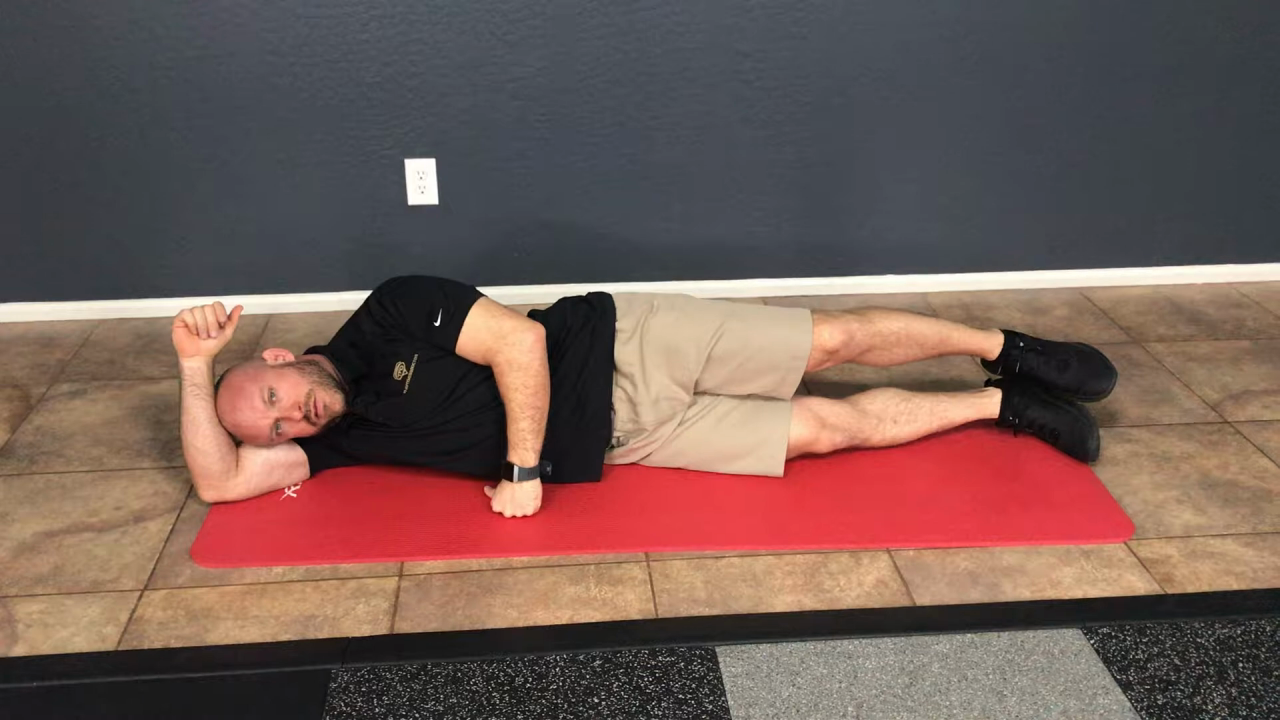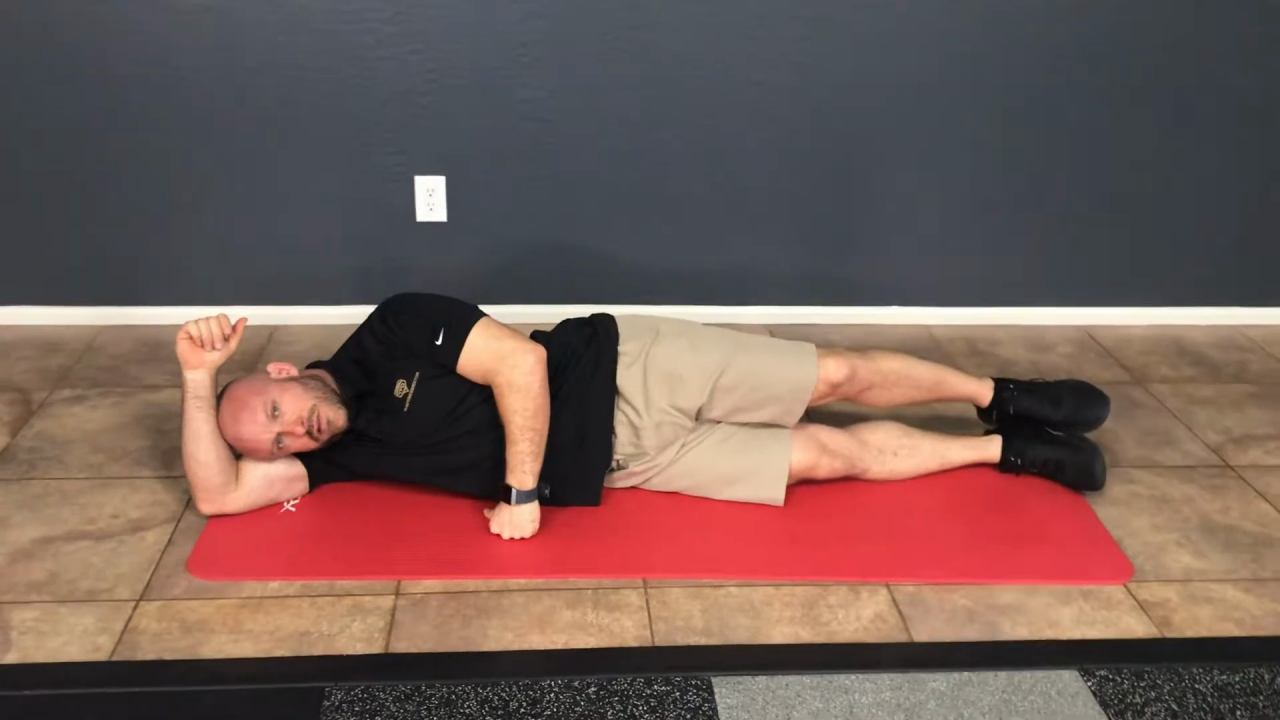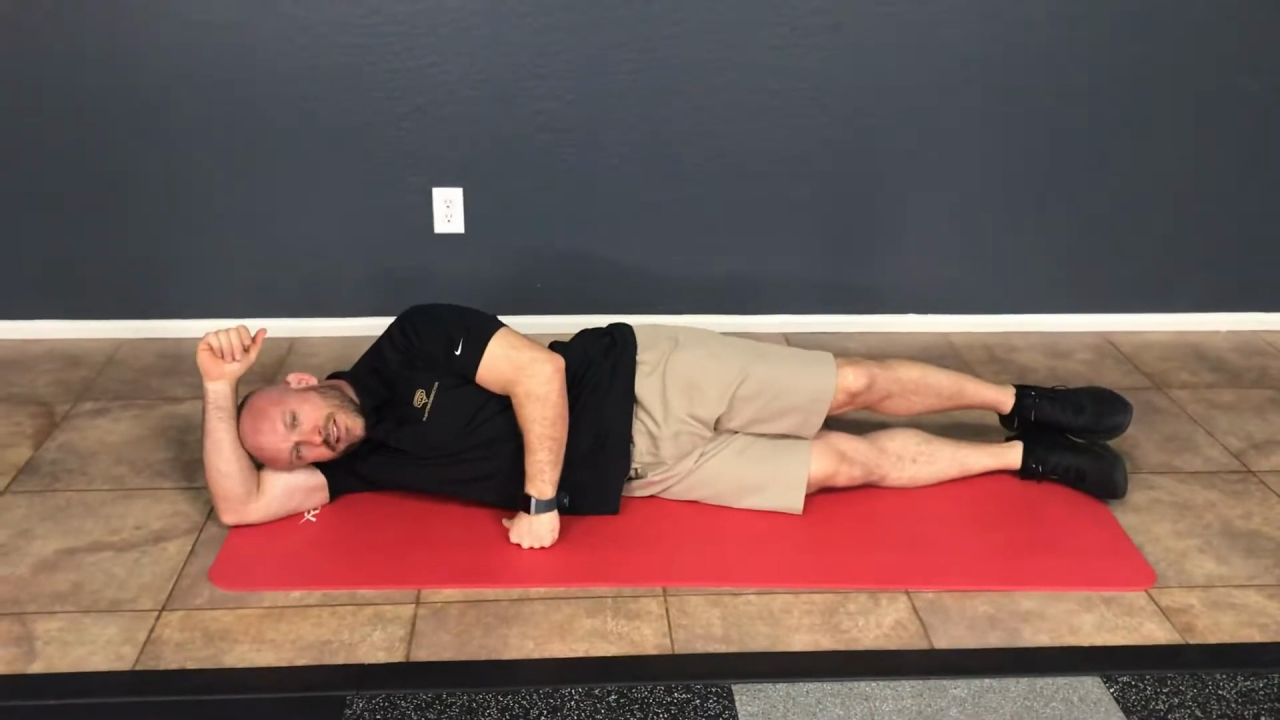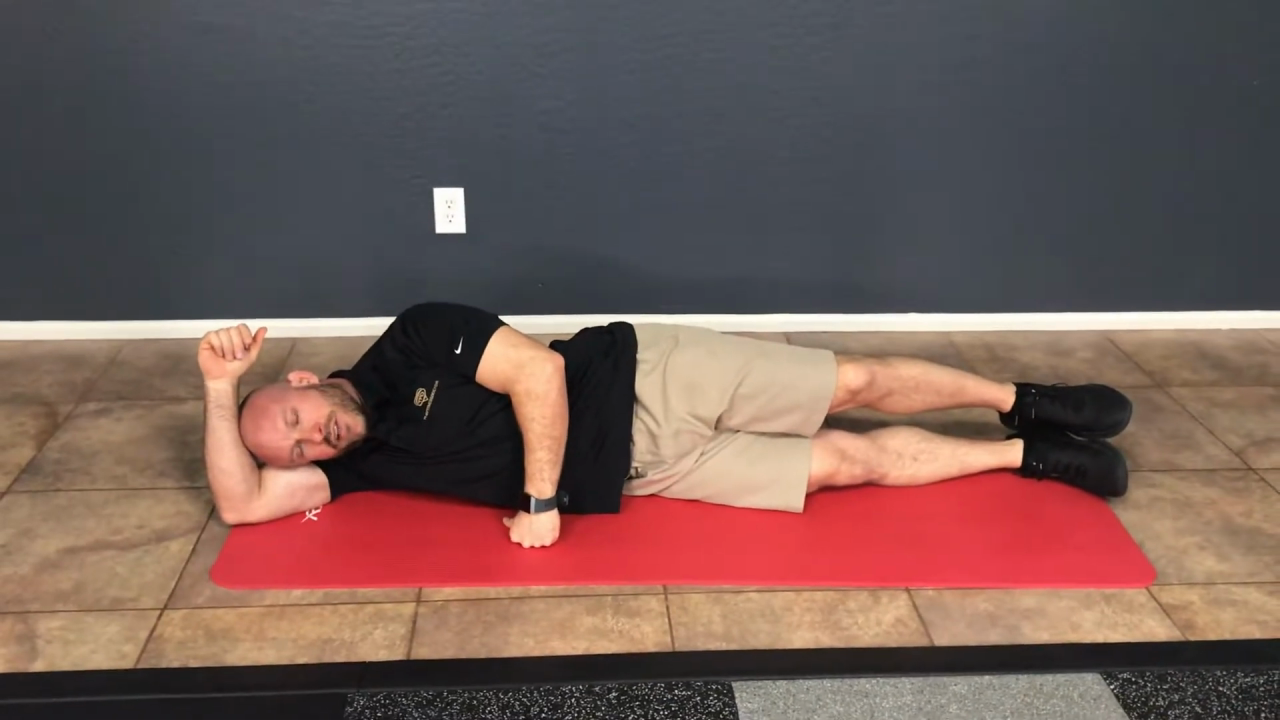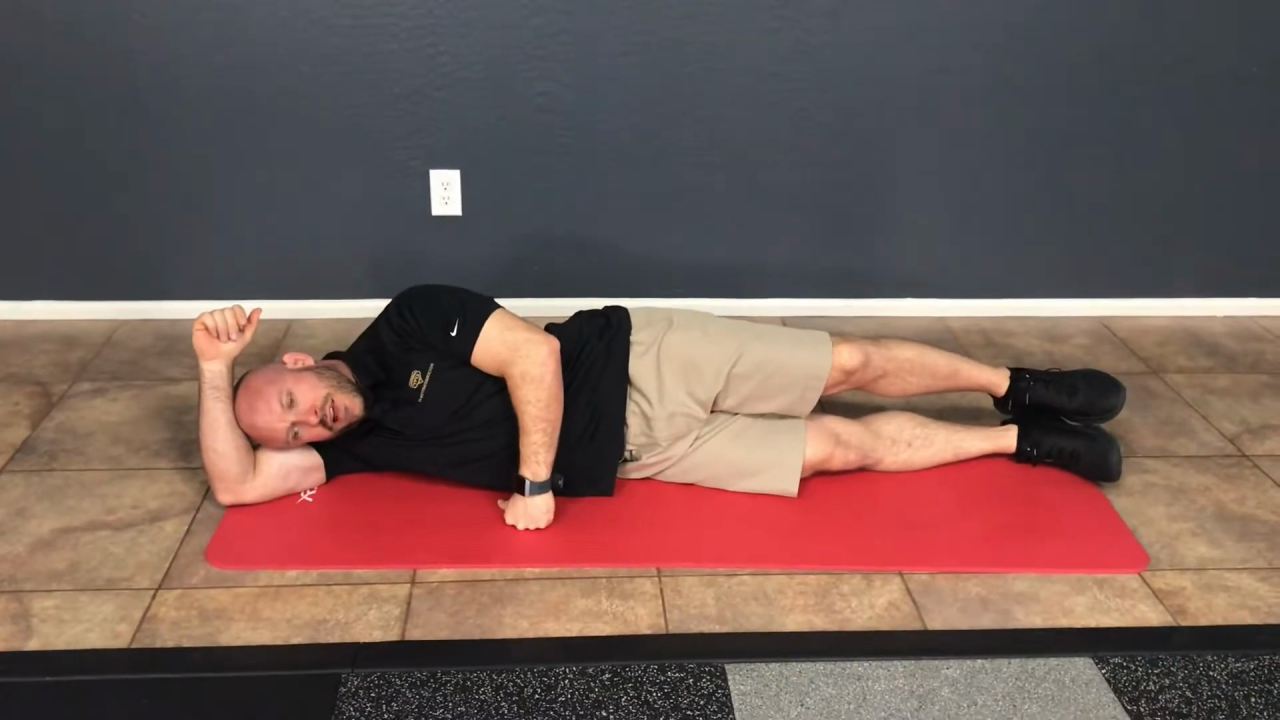
dt=1s
person 1, frame 1
left shoulder: (391, 314)
right shoulder: (338, 436)
left elbow: (519, 340)
right elbow: (218, 481)
left wrist: (523, 470)
right wrist: (194, 369)
left hip: (624, 344)
right hip: (615, 439)
left knee: (835, 339)
right knee: (828, 427)
left ankle: (1007, 353)
right ankle: (1002, 407)
person 1, frame 2
left shoulder: (393, 330)
right shoulder: (340, 451)
left elbow: (521, 361)
right elbow: (217, 493)
left wrist: (520, 492)
right wrist: (197, 380)
left hip: (627, 369)
right hip: (617, 462)
left knee: (838, 376)
right knee: (827, 455)
left ankle: (1002, 399)
right ankle: (1006, 451)
person 1, frame 3
left shoulder: (413, 341)
right shoulder: (358, 462)
left elbow: (539, 371)
right elbow: (240, 504)
left wrist: (539, 501)
right wrist: (217, 391)
left hip: (645, 378)
right hip: (636, 470)
left knee: (855, 385)
right knee: (846, 463)
left ankle: (1023, 406)
right ankle: (1028, 458)
person 1, frame 4
left shoulder: (415, 338)
right shoulder: (363, 459)
left elbow: (539, 369)
right elbow: (242, 503)
left wrist: (539, 500)
right wrist: (218, 388)
left hip: (646, 377)
right hip: (636, 468)
left knee: (858, 381)
right knee: (847, 461)
left ankle: (1023, 405)
right ankle: (1027, 455)
person 1, frame 5
left shoulder: (410, 322)
right shoulder: (357, 442)
left elbow: (533, 353)
right elbow: (235, 483)
left wrist: (534, 482)
right wrist: (214, 369)
left hip: (637, 360)
right hip: (630, 454)
left knee: (852, 362)
right knee: (839, 447)
left ankle: (1017, 388)
right ankle: (1020, 441)
